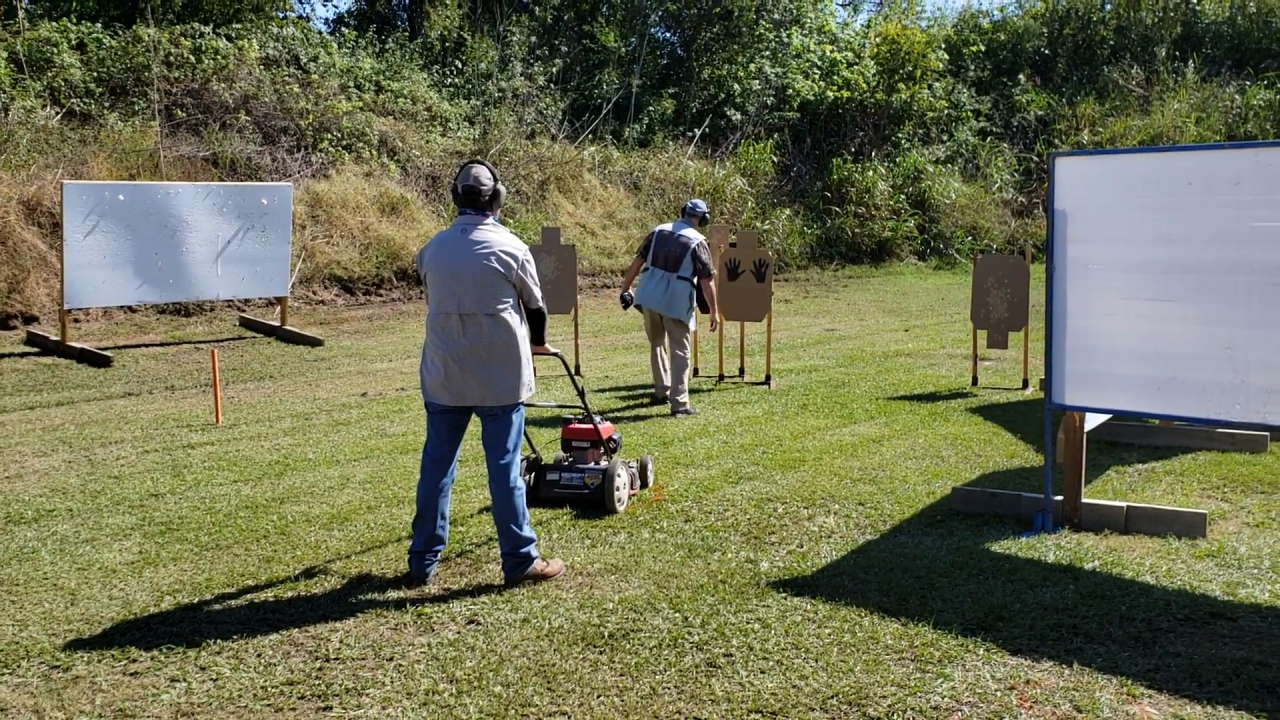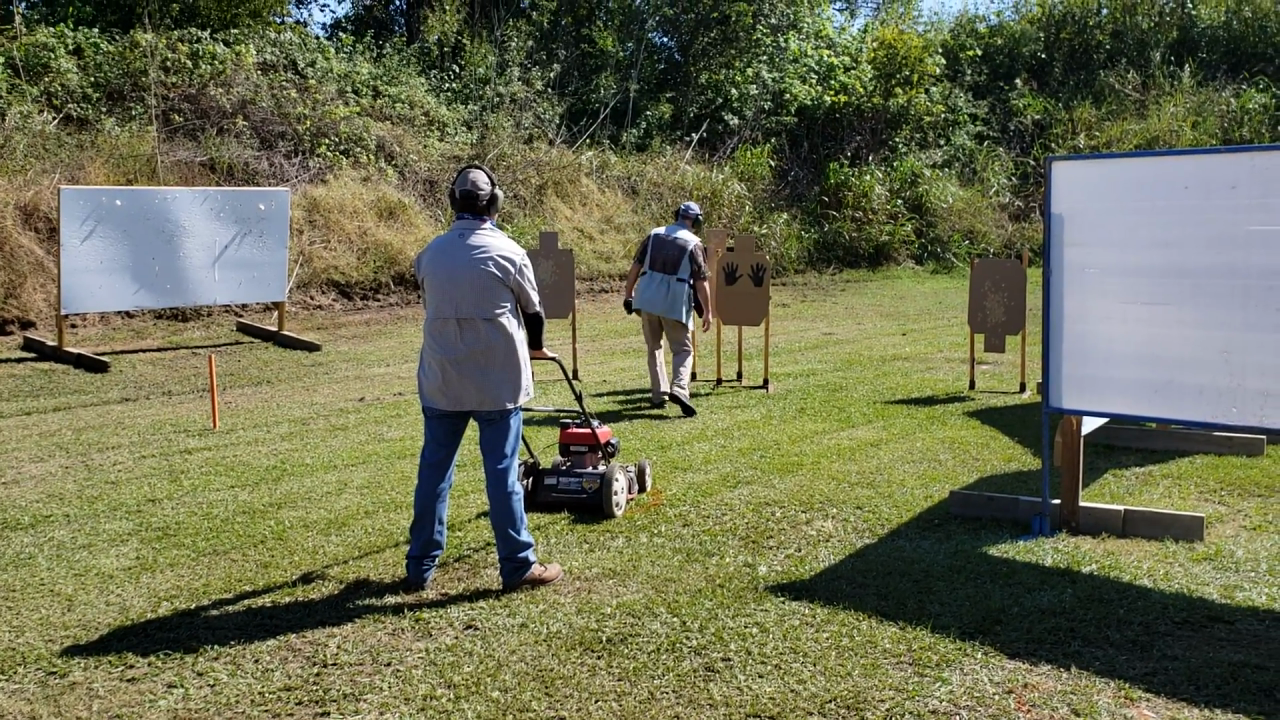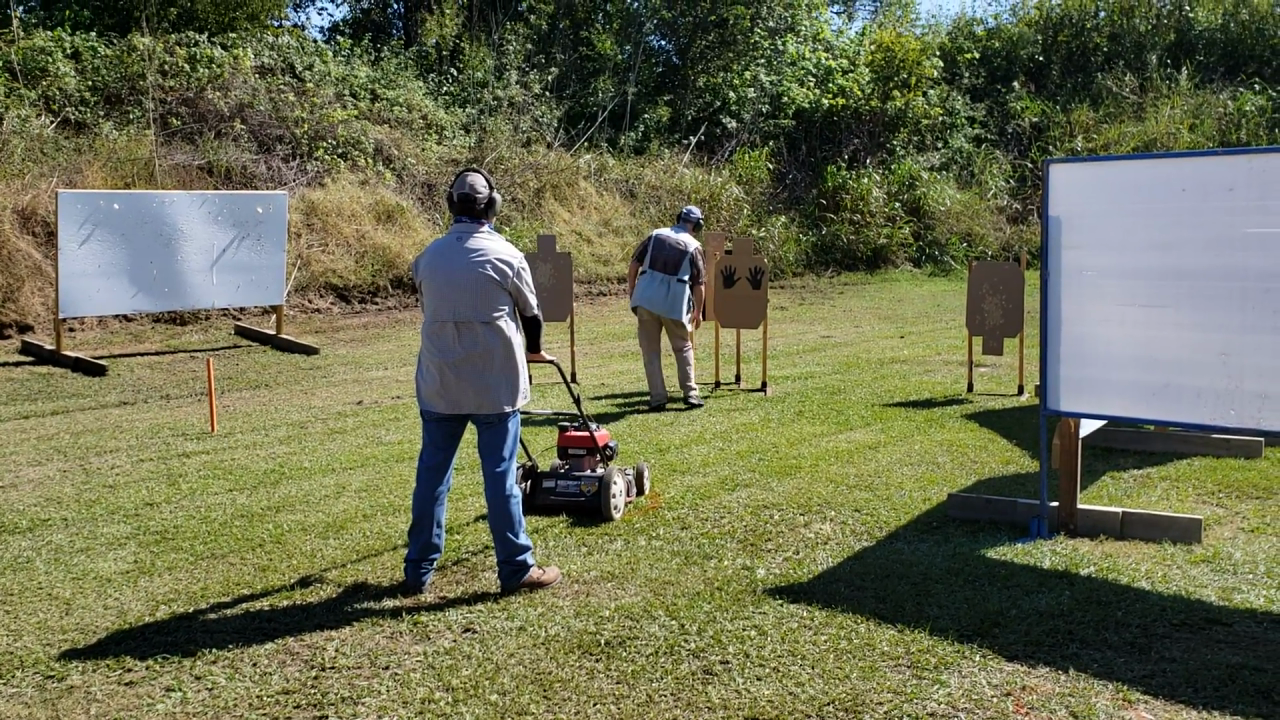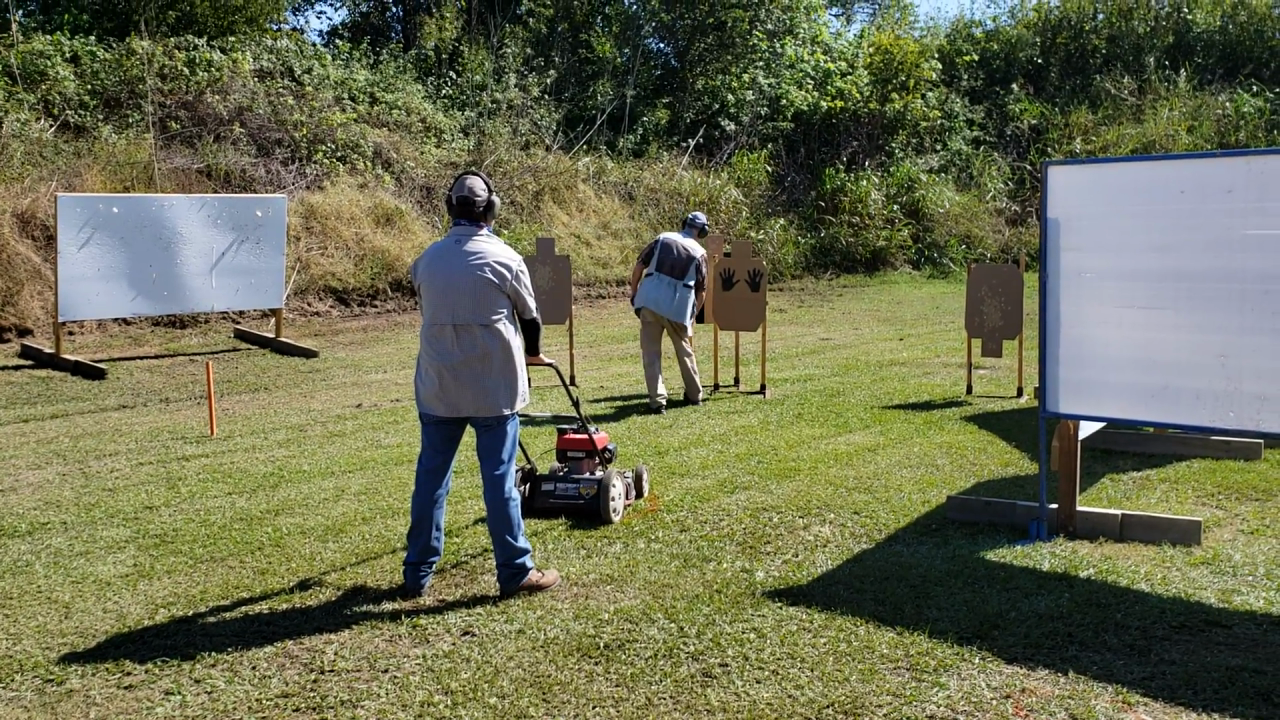
dt=0.2s
person 1, frame 1
left shoulder: (432, 249)
right shoulder: (510, 247)
right elbow: (534, 305)
right wrist: (538, 343)
left hip: (443, 375)
right hip: (499, 376)
left knee: (436, 466)
right knee: (504, 468)
left ankle: (422, 561)
right ankle: (520, 561)
person 1, frame 2
left shoulder: (430, 253)
right shoulder: (508, 252)
right elbow: (532, 309)
right wrist: (535, 347)
left hip: (441, 379)
right hip: (497, 380)
left knee: (434, 470)
right knee: (502, 473)
left ankle: (420, 566)
right ankle: (518, 565)
person 1, frame 3
left shoulder: (428, 256)
right shoulder: (505, 255)
right elbow: (530, 312)
right wrist: (534, 350)
left hip: (438, 383)
right hip: (494, 384)
left knee: (432, 474)
right knee: (500, 475)
left ankle: (418, 569)
right ankle: (516, 568)
person 1, frame 4
left shoulder: (427, 259)
right shoulder: (504, 258)
right elbow: (529, 316)
right wrist: (532, 354)
left hip: (437, 387)
right hip: (493, 387)
left knee: (430, 477)
right knee: (499, 479)
left ankle: (417, 573)
right ankle: (515, 572)
person 2, frame 1
left shoulder: (659, 230)
right shoulder: (698, 241)
left elbow: (638, 261)
right elbow: (707, 280)
left wrist: (625, 288)
right wrist: (714, 311)
left hip: (650, 296)
right hip: (677, 301)
left knee: (657, 344)
right knee: (680, 352)
left ankle: (662, 392)
right ankle: (679, 404)
person 2, frame 2
left shoulder: (654, 234)
right shoulder: (693, 243)
left elbow: (636, 266)
right elbow: (701, 281)
left wrist: (628, 294)
right wrist: (707, 312)
left hip: (649, 299)
right hip: (676, 303)
left knee: (654, 348)
right knee: (682, 350)
left ankle: (659, 396)
right ankle: (679, 390)
person 2, frame 3
left shoulder: (656, 235)
right shoulder: (694, 247)
left elbow: (634, 264)
right elbow: (698, 284)
left wrist: (632, 290)
right wrist: (698, 312)
left hip: (646, 299)
right hip: (674, 303)
left knee: (650, 351)
right knee: (683, 348)
left ankle: (658, 399)
right ankle: (691, 393)
person 2, frame 4
left shoulder: (663, 238)
right shoulder: (699, 253)
left elbow: (639, 265)
right elbow: (700, 289)
left wrist: (633, 290)
right wrist: (693, 313)
left hip: (650, 300)
right hip: (678, 306)
left knee: (651, 353)
right knee: (684, 351)
left ankle: (657, 401)
right ankle: (694, 395)
